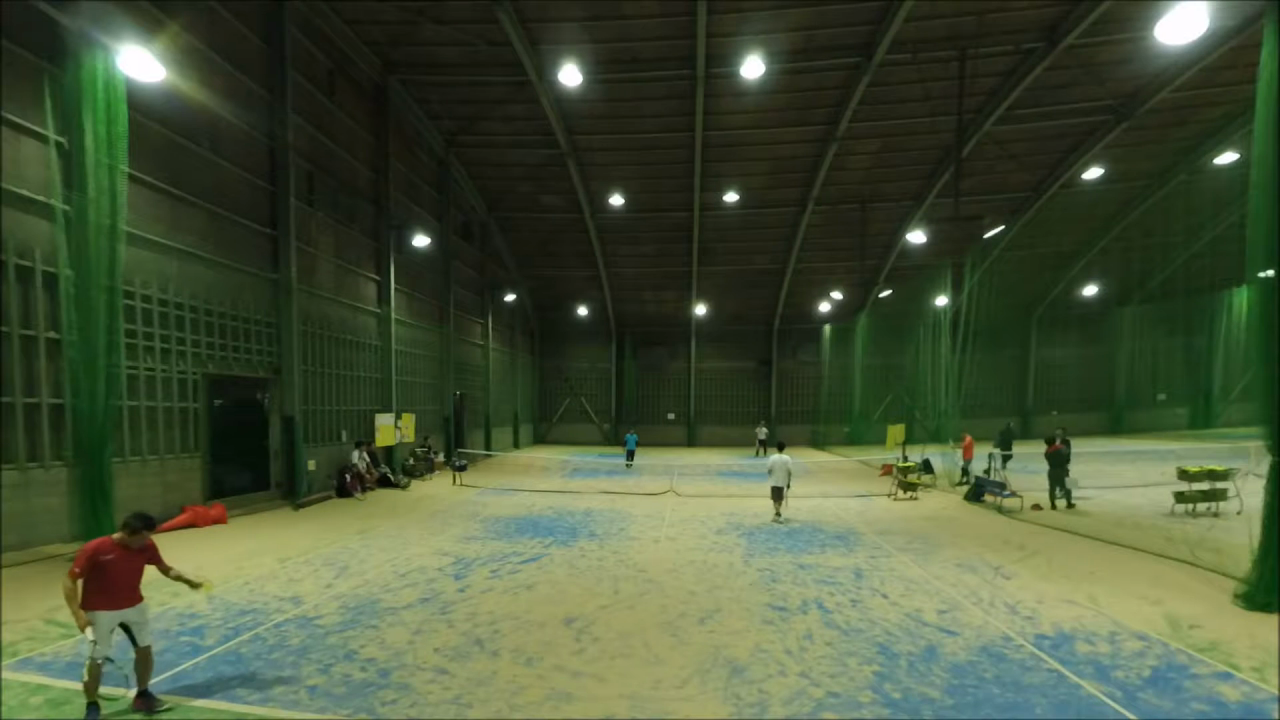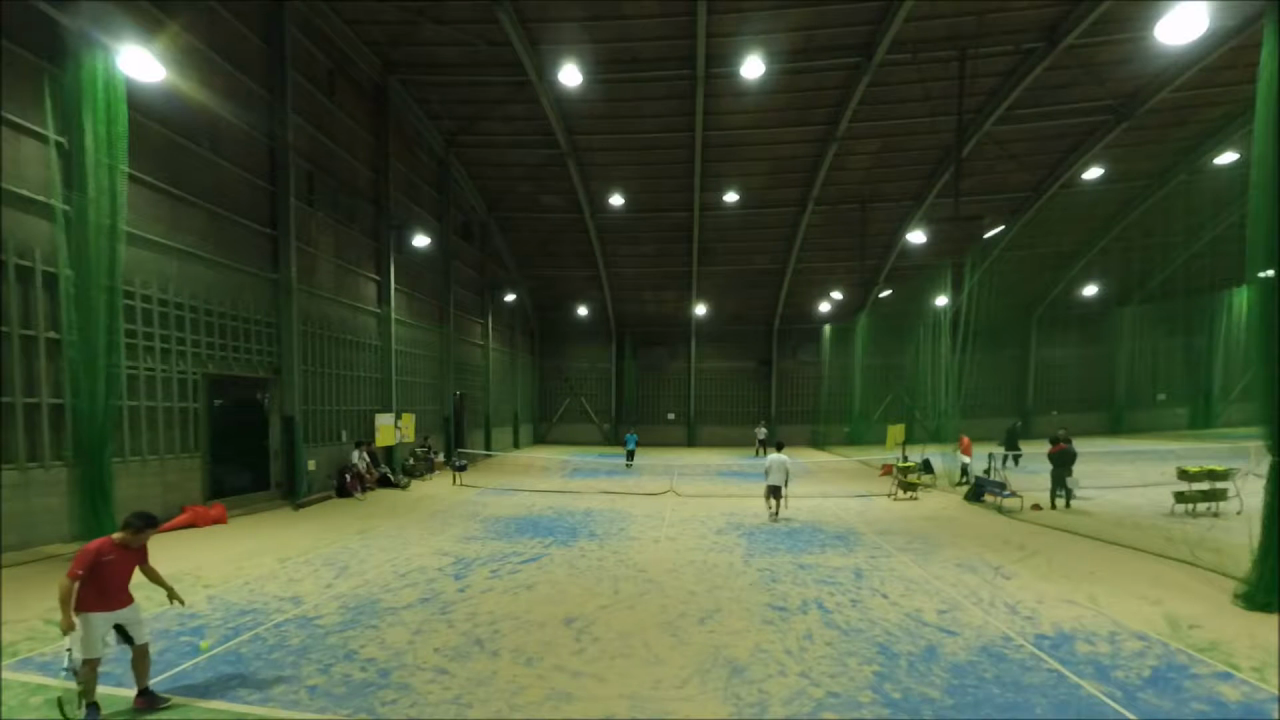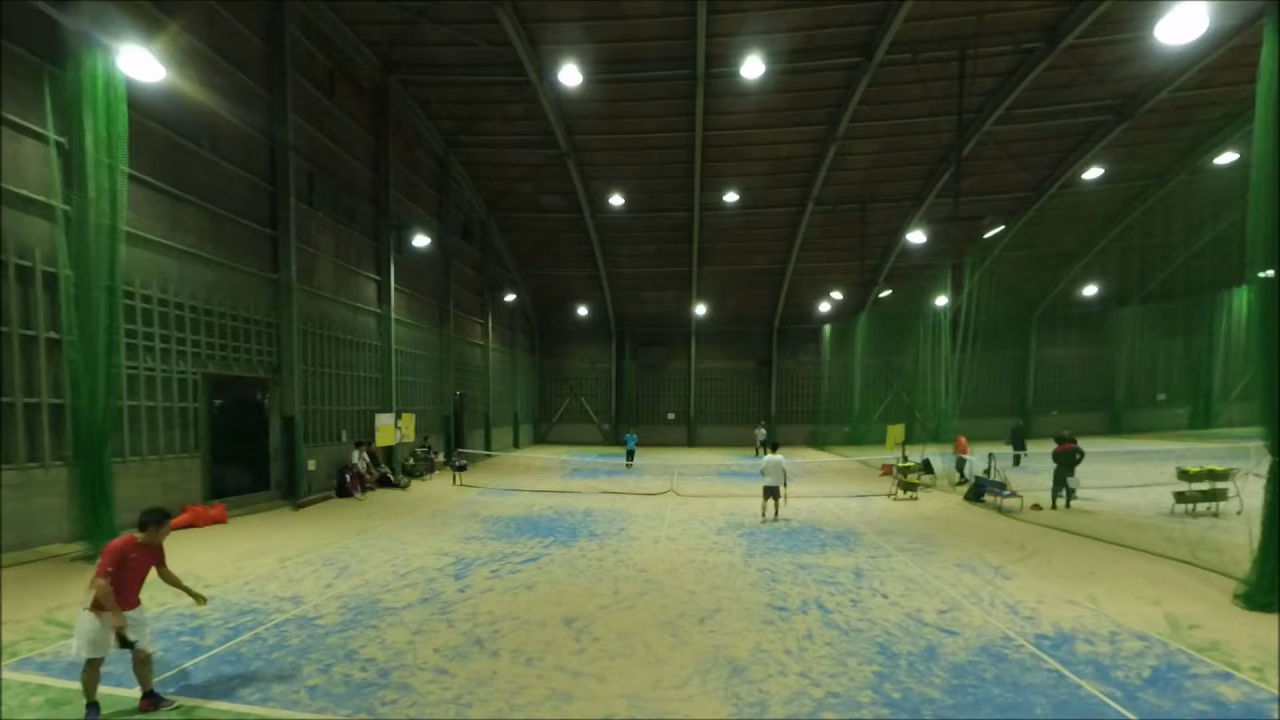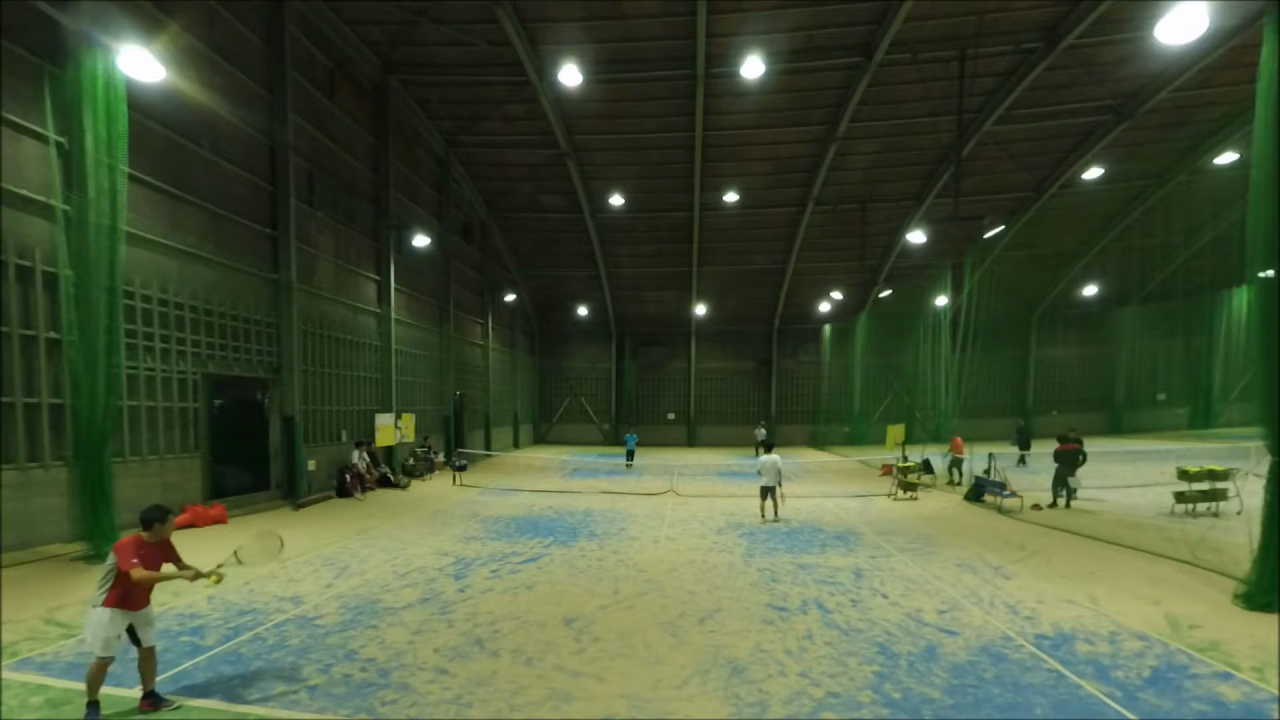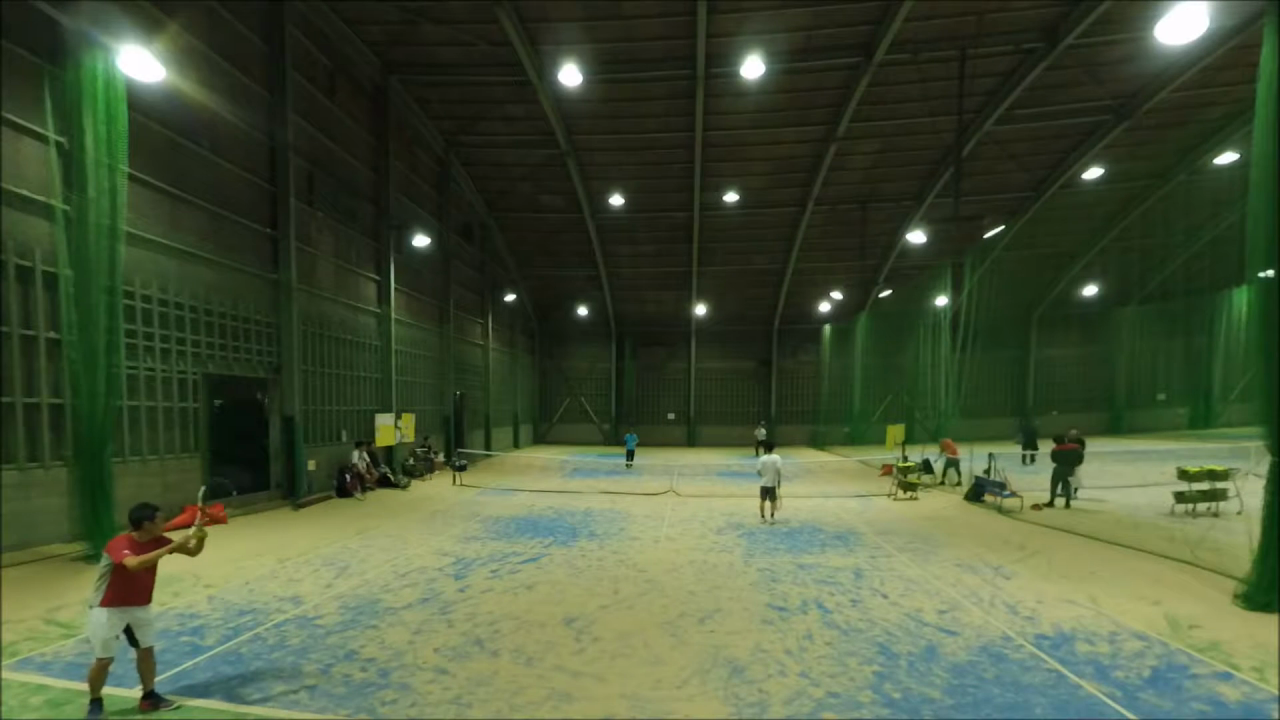
dt=0.3s
person 1, frame 1
left shoulder: (147, 547)
right shoulder: (94, 550)
left elbow: (165, 569)
right elbow: (69, 581)
left wrist: (189, 581)
right wrist: (77, 614)
left hip: (133, 606)
right hip: (99, 611)
left knee: (145, 650)
right knee: (96, 660)
left ankle: (143, 696)
person 1, frame 2
left shoulder: (139, 547)
right shoulder: (95, 550)
left elbow: (146, 568)
right elbow: (68, 582)
left wrist: (169, 589)
right wrist: (66, 617)
left hip: (125, 606)
right hip: (93, 612)
left knee: (141, 648)
right knee: (91, 661)
left ankle: (144, 695)
person 1, frame 3
left shoulder: (155, 547)
right shoulder: (117, 548)
left elbow: (163, 572)
right elbow: (100, 583)
left wrist: (190, 591)
right wrist: (115, 615)
left hip: (130, 608)
right hip: (101, 611)
left knee: (142, 652)
right knee: (93, 661)
left ankle: (148, 696)
person 1, frame 4
left shoulder: (164, 545)
right shoulder: (128, 546)
left elbow: (182, 566)
right elbow: (138, 576)
left wrist: (203, 574)
right wrist: (180, 575)
left hip: (140, 607)
right hip: (110, 608)
left knee: (148, 650)
right knee: (104, 659)
left ankle: (149, 697)
person 1, frame 5
left shoulder: (157, 541)
right shoulder: (119, 545)
left elbow: (193, 552)
right elbow: (135, 564)
left wrist: (200, 539)
right wrist: (171, 547)
left hip: (139, 607)
right hip: (108, 609)
left knee: (146, 651)
right knee: (104, 660)
left ankle: (149, 696)
right ankle: (95, 702)
